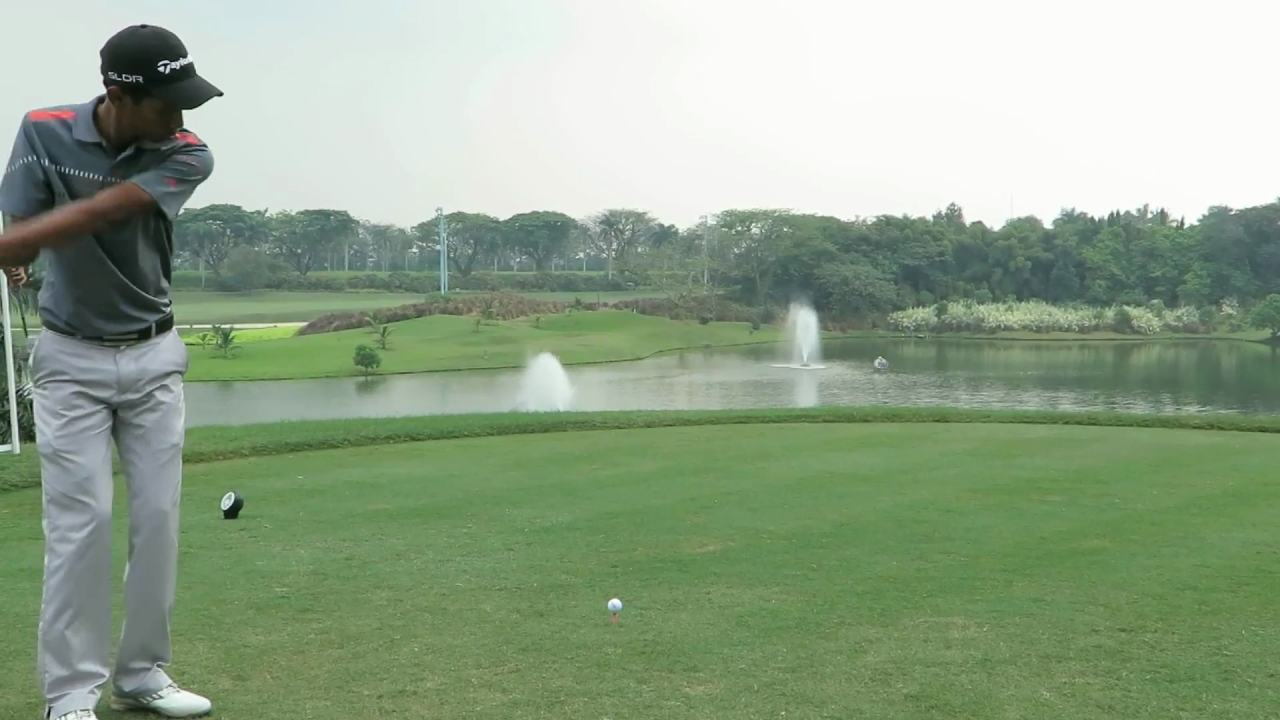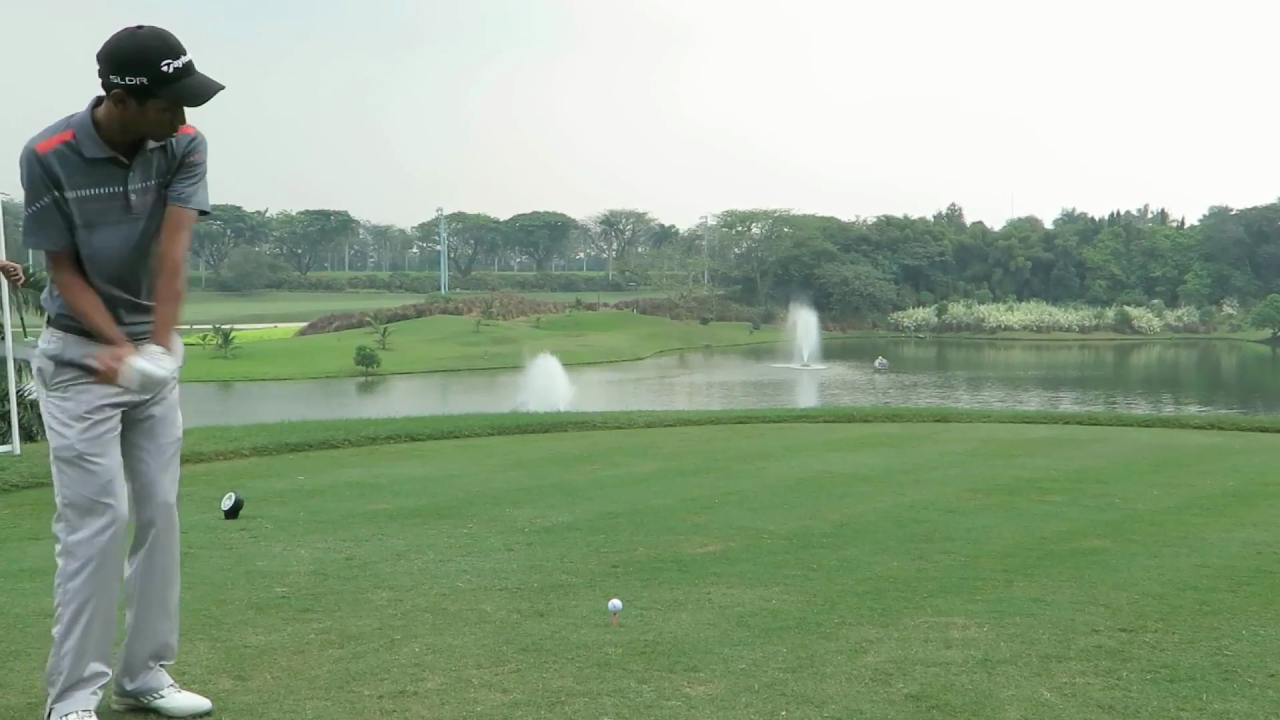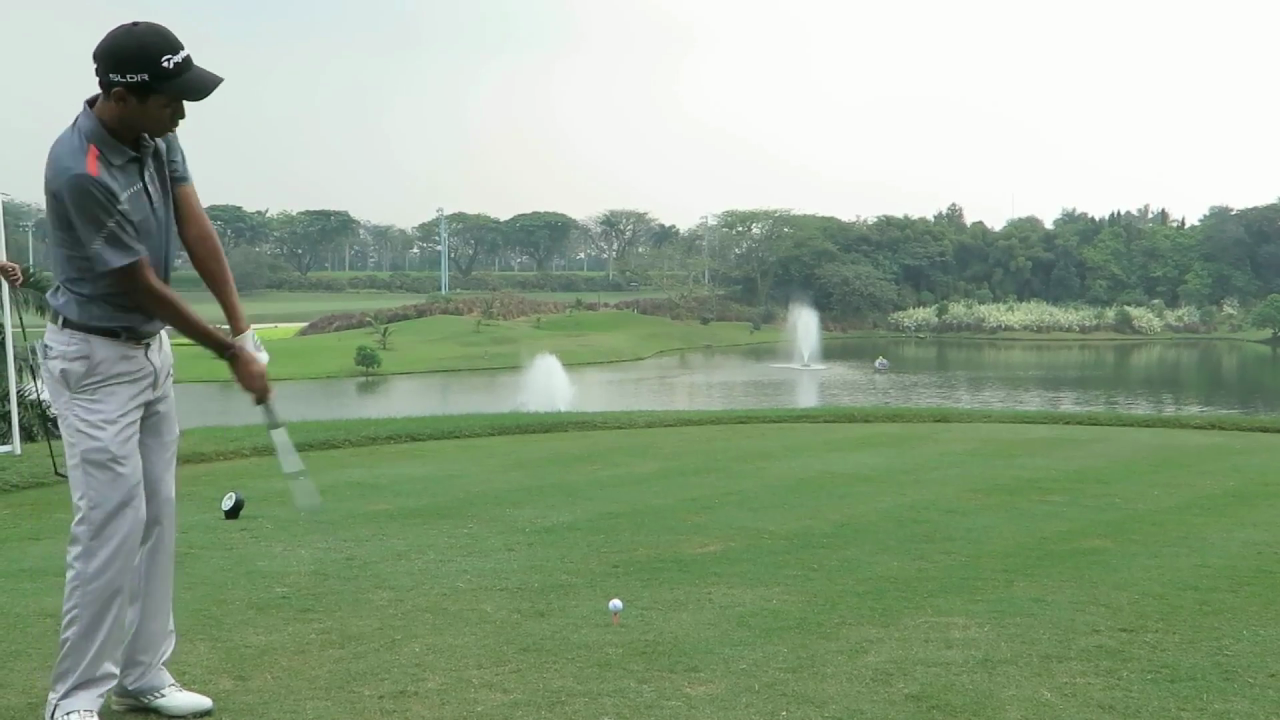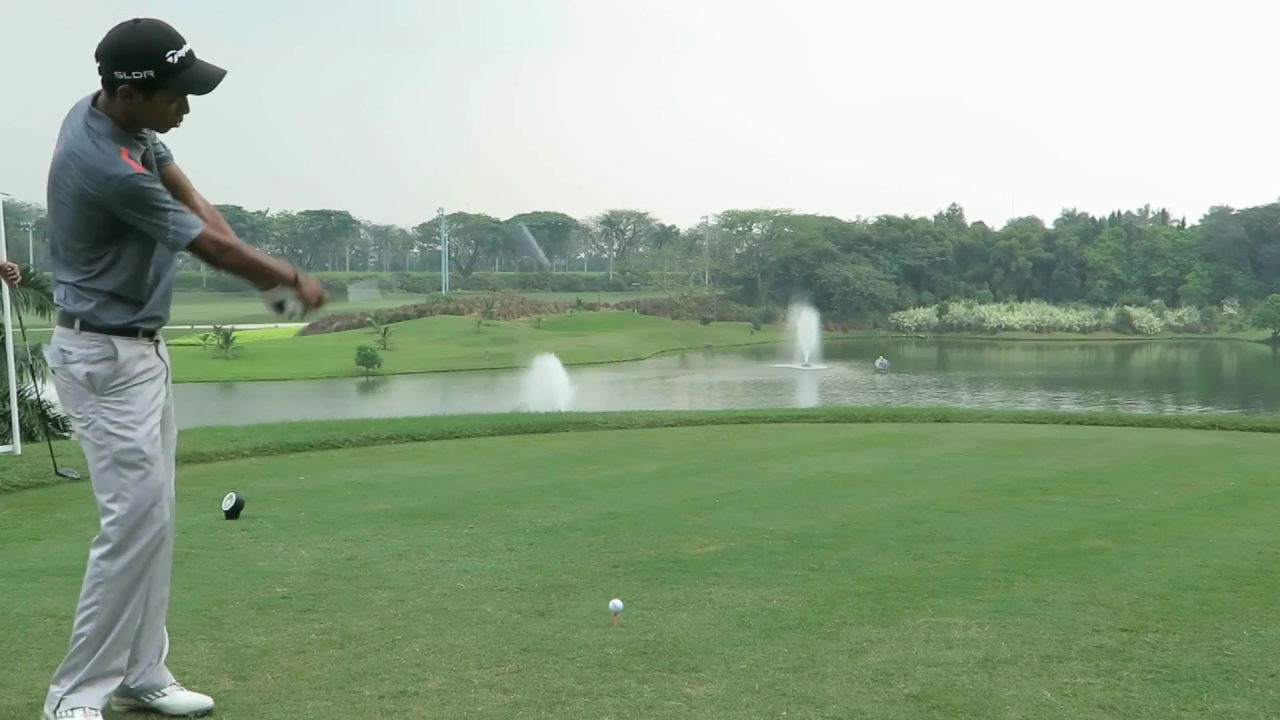
dt=0.1s
person 1, frame 1
left shoulder: (188, 157)
left elbow: (92, 215)
left hip: (153, 355)
right hip: (70, 358)
left knee: (156, 517)
right knee: (82, 523)
person 1, frame 2
left shoulder: (184, 145)
right shoulder: (48, 157)
left elbow: (171, 252)
right elbow: (67, 276)
left wrist: (155, 341)
right wrist: (114, 343)
left hip: (150, 351)
right hip: (78, 357)
left knee: (155, 518)
right knee: (95, 521)
person 1, frame 3
left shoulder: (157, 133)
right shoulder: (80, 171)
left elbow: (195, 230)
right elbow: (144, 288)
left wrist: (241, 324)
right wrist: (230, 354)
left hip: (150, 349)
right hip: (92, 358)
left knee: (154, 516)
right knee: (112, 523)
person 1, frame 4
left shoulder: (97, 114)
right shoulder: (110, 169)
left elbow: (183, 190)
right elbow: (206, 248)
left wrist: (263, 267)
right wrist: (290, 281)
left hip: (129, 349)
right hip: (102, 355)
left knee: (152, 512)
right knee: (135, 522)
